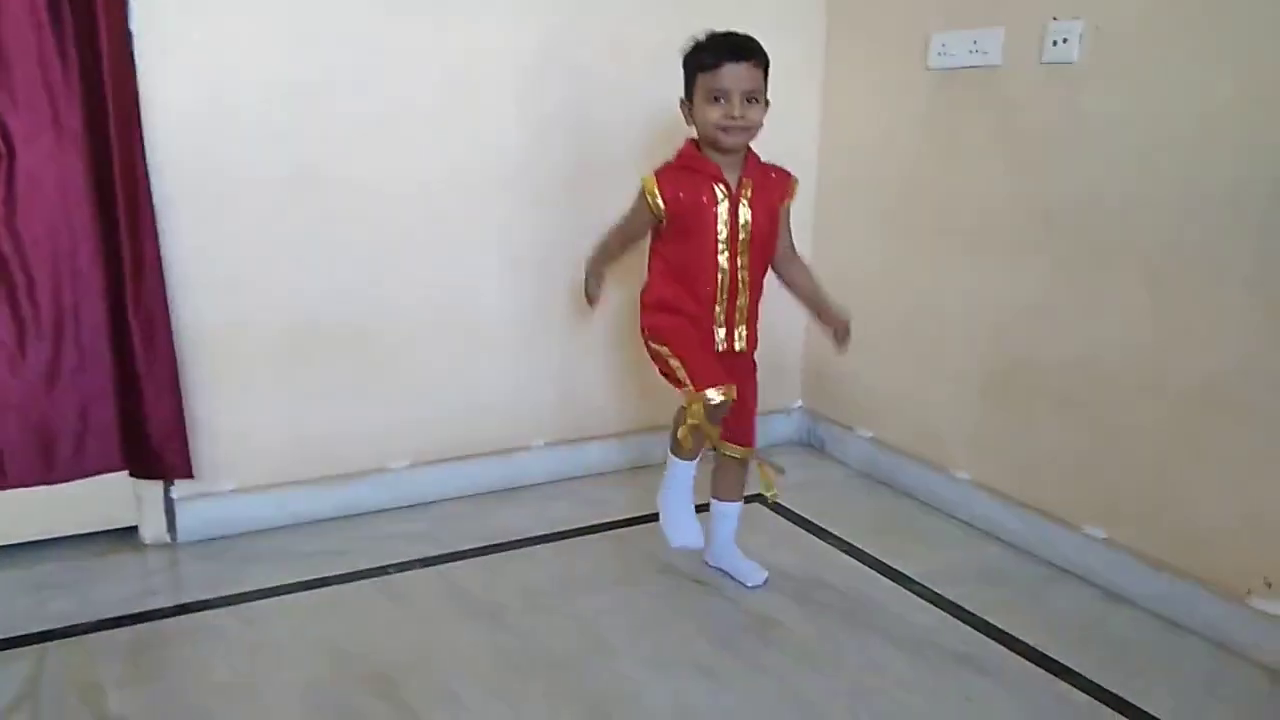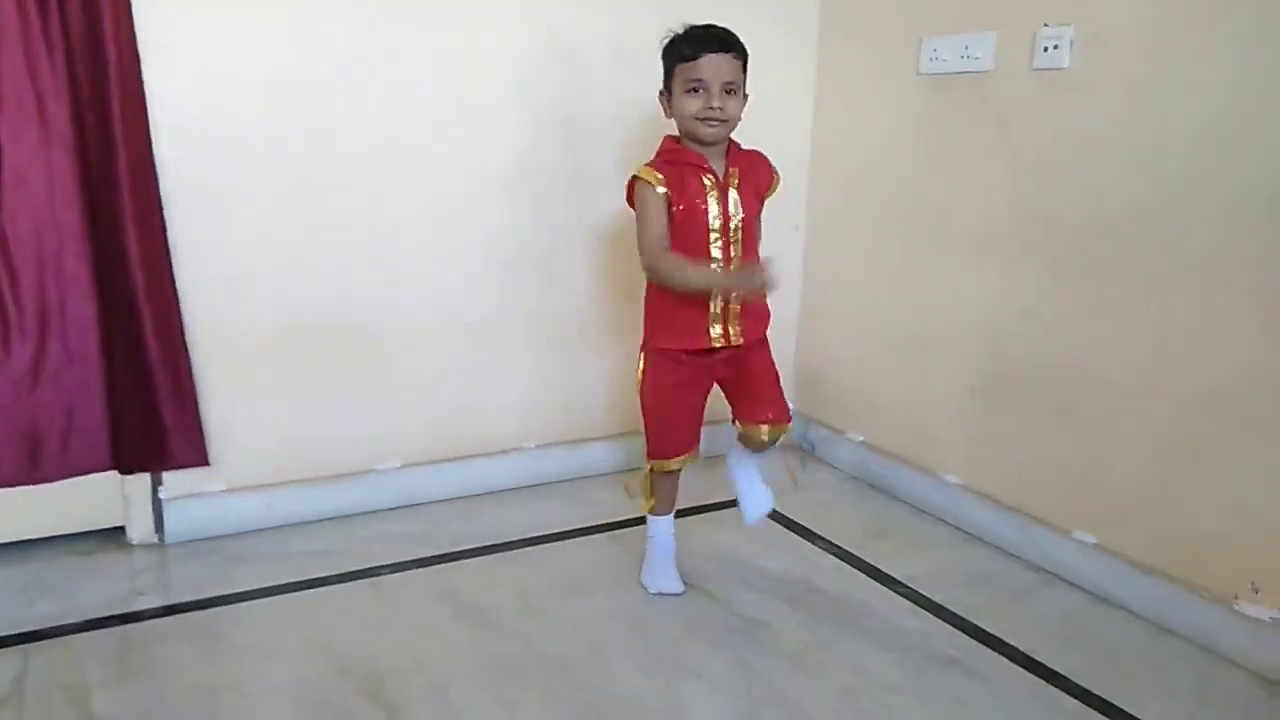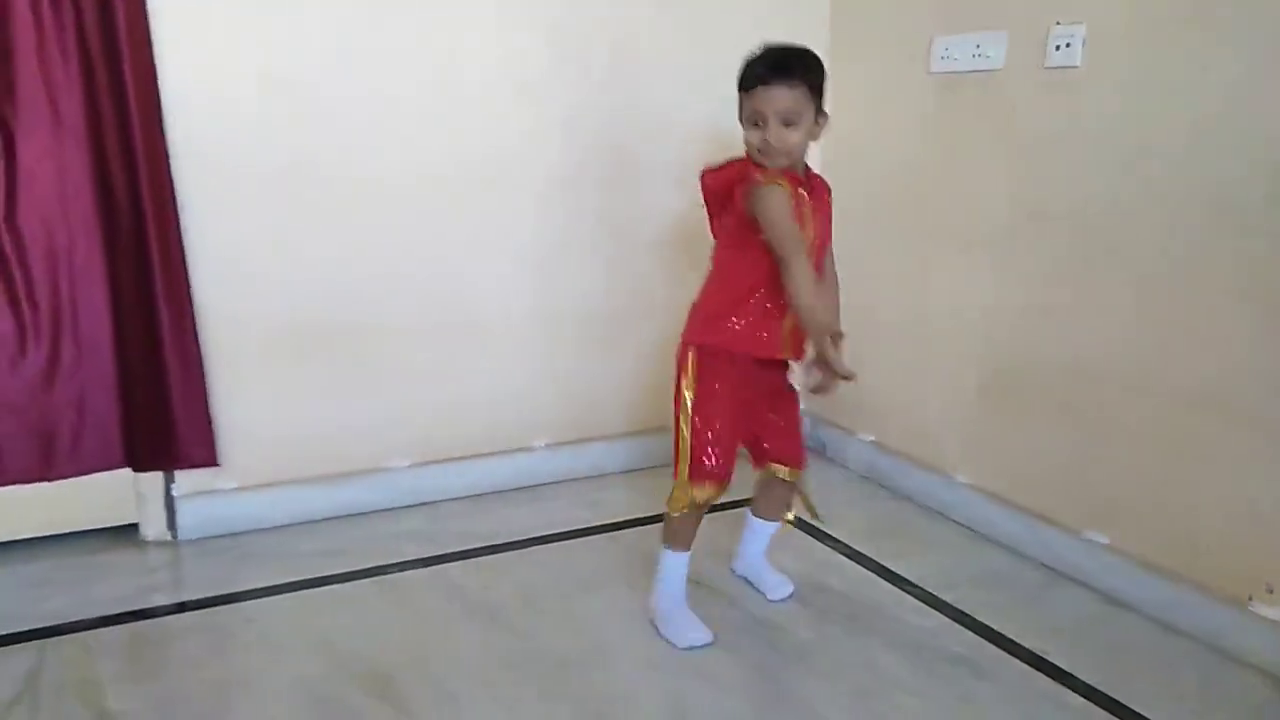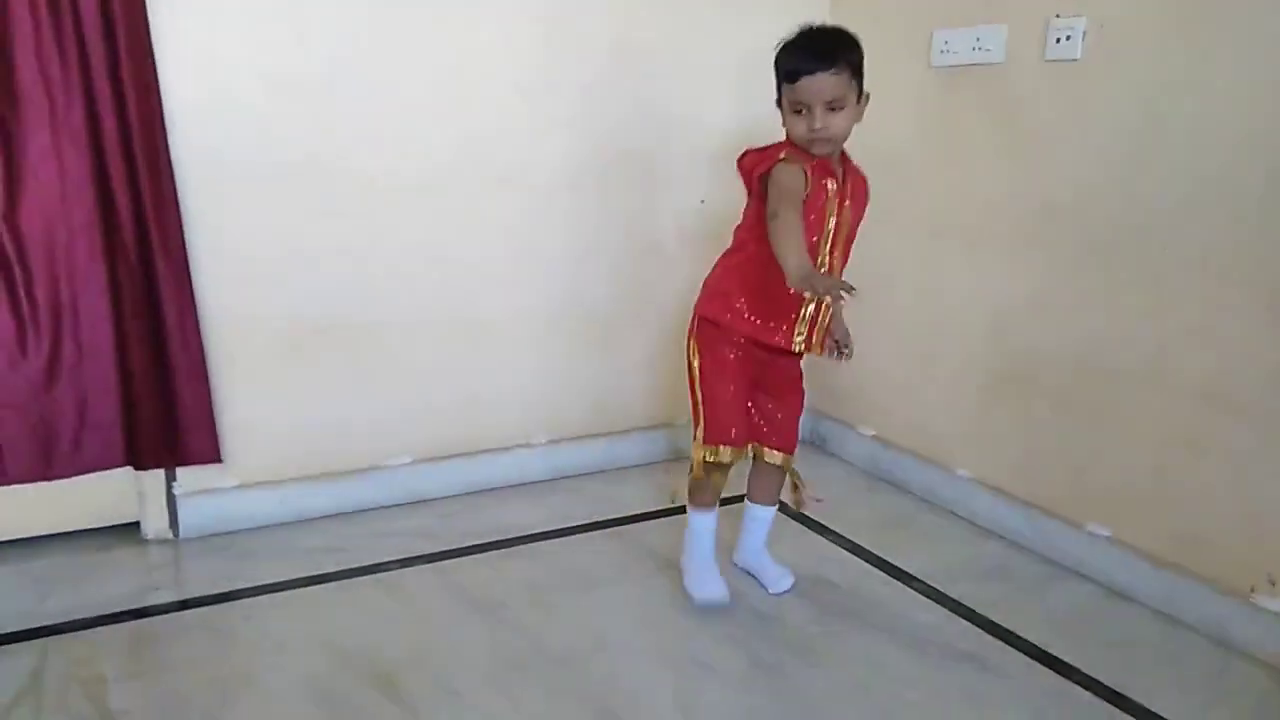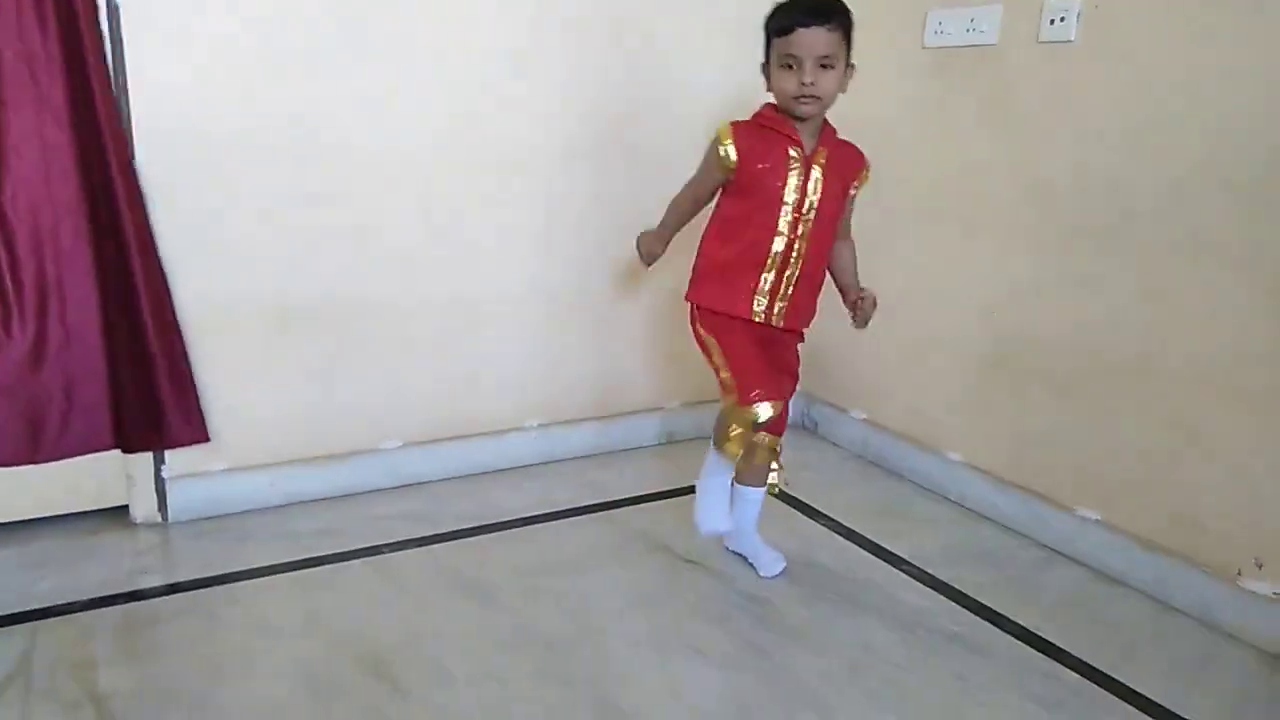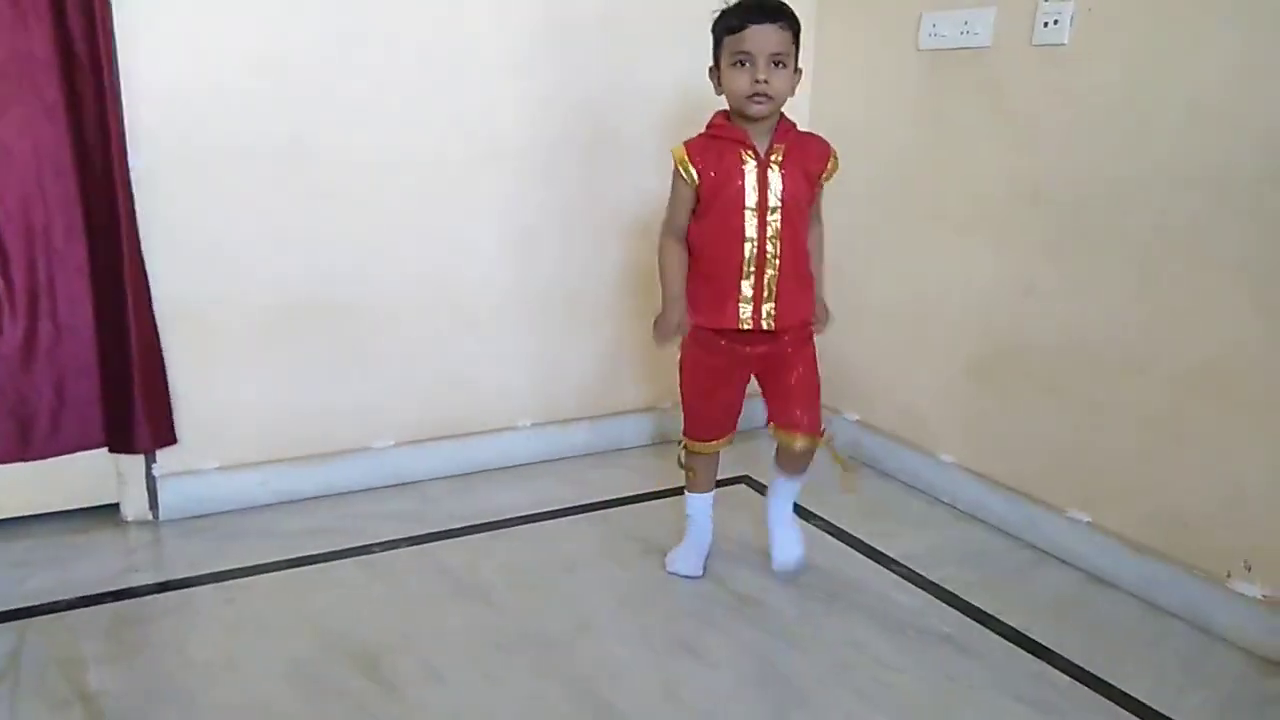
dt=0.5s
person 1, frame 1
left shoulder: (774, 185)
right shoulder: (669, 184)
left elbow: (784, 255)
right elbow: (627, 233)
left wrist: (823, 308)
right wrist: (595, 267)
left hip: (738, 336)
right hip: (675, 324)
left knee: (738, 440)
right knee: (714, 398)
left ankle: (723, 544)
right ankle: (677, 482)
person 1, frame 2
left shoulder: (756, 171)
right shoulder: (657, 181)
right elbow: (657, 263)
right wrist: (727, 280)
left hip: (741, 333)
right hip: (674, 341)
left knee: (769, 421)
right knee: (668, 450)
left ankle: (748, 464)
right ankle: (660, 553)
person 1, frame 3
left shoulder: (816, 192)
right shoulder: (757, 185)
left elbow: (823, 271)
right elbow: (792, 259)
left wrist: (826, 340)
right wrist: (821, 338)
left hip: (770, 355)
right hip: (720, 350)
left knee: (786, 462)
right knee: (704, 470)
left ankle: (752, 557)
right ankle: (668, 592)
person 1, frame 4
left shoulder: (854, 184)
right shoulder: (787, 167)
right elbow: (782, 221)
left wrist: (835, 320)
right wrist: (797, 276)
left hip: (786, 341)
right hip: (729, 326)
left knee: (779, 445)
right knee: (720, 441)
left ankle: (752, 547)
right ankle: (701, 550)
person 1, frame 5
left shoulder: (848, 163)
right shoulder: (742, 142)
right elbow: (693, 196)
left wrist: (853, 291)
right wrist: (658, 238)
left hip: (783, 320)
right hip: (722, 307)
left knee: (770, 429)
right knee: (755, 405)
left ankle: (742, 530)
right ankle: (717, 467)
person 1, frame 6
left shoulder: (812, 156)
right shoulder: (697, 156)
right elbow: (674, 233)
left wrist: (815, 296)
right wrist: (673, 303)
left hip: (785, 325)
right hip: (712, 325)
left knee: (801, 432)
right knee: (704, 430)
left ankle: (783, 512)
right ankle: (698, 534)
